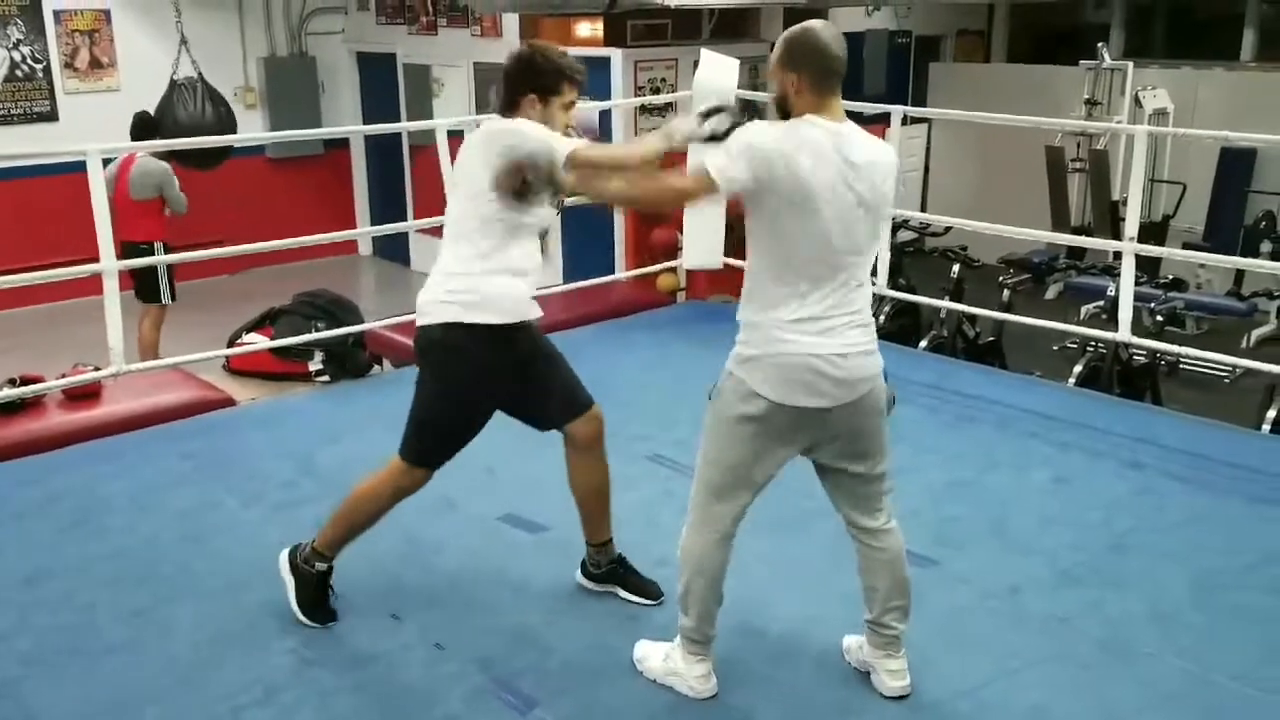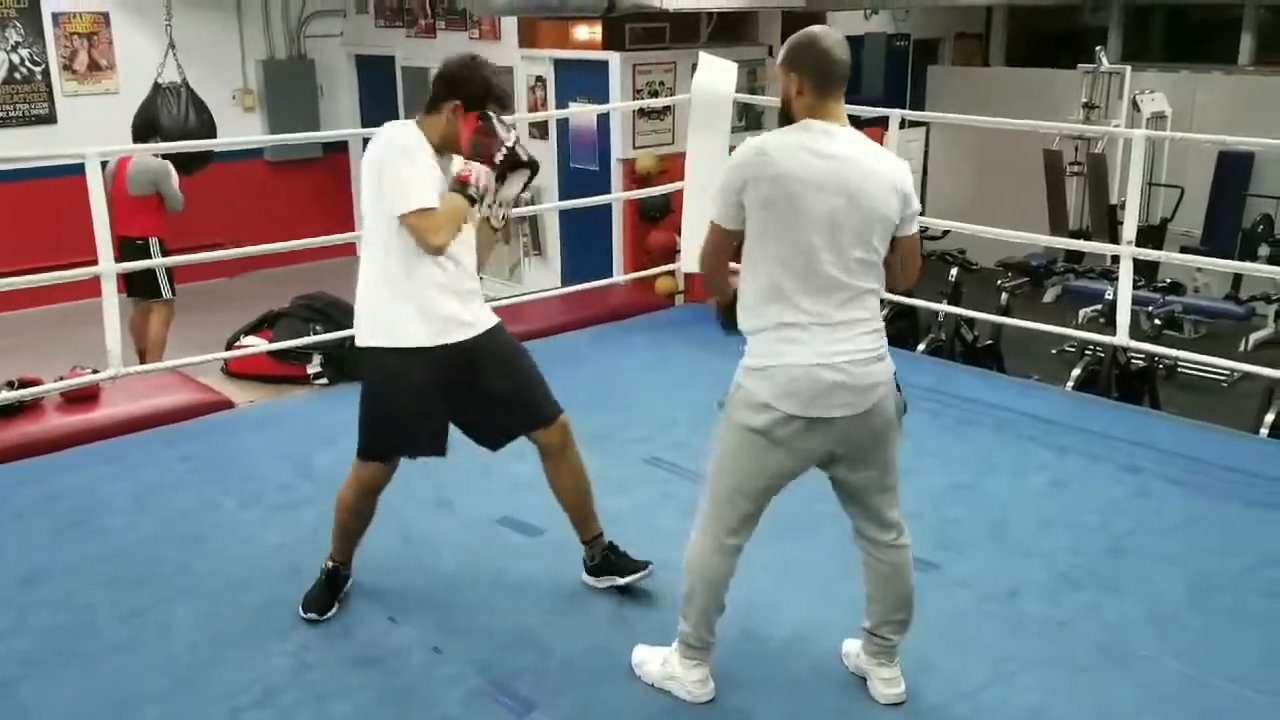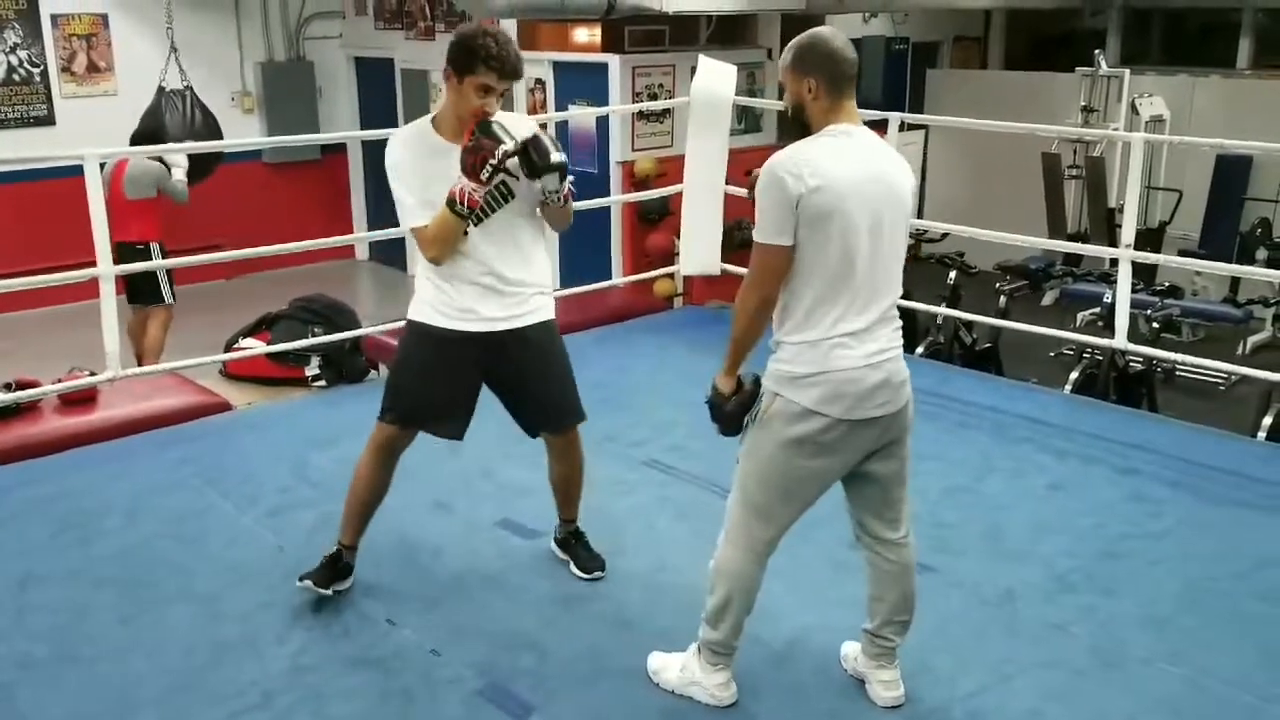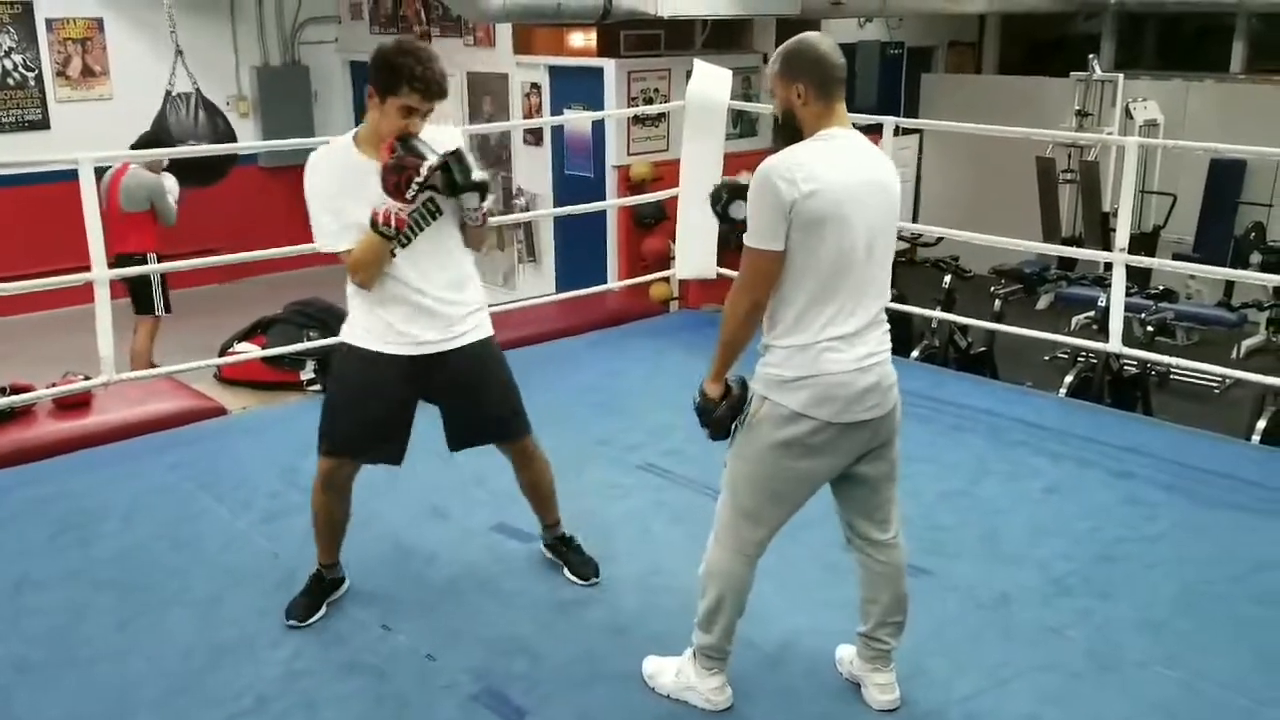
dt=0.5s
person 1, frame 1
left shoulder: (767, 143)
right shoulder: (880, 157)
left elbow: (673, 191)
left wrist: (590, 184)
left hip: (771, 376)
right hip: (855, 373)
left knee: (710, 520)
right knee: (872, 518)
left ankle: (693, 659)
right ankle: (887, 656)
person 1, frame 2
left shoulder: (758, 157)
right shoulder: (890, 169)
left elbow: (713, 262)
right elbow: (905, 276)
left wrist: (726, 297)
left hip: (777, 387)
right hip: (864, 384)
left knee: (719, 530)
right knee: (884, 531)
left ankle: (690, 664)
right ankle: (883, 663)
person 1, frame 3
left shoulder: (791, 167)
right shoulder: (894, 165)
left elbow: (761, 289)
left wrist: (729, 371)
left hip: (811, 392)
right hip: (887, 384)
left knee: (748, 534)
right knee: (888, 532)
left ankle: (711, 668)
right ankle: (881, 665)
person 1, frame 4
left shoulder: (783, 172)
right shoulder: (882, 167)
left elbow: (751, 295)
left wrist: (717, 377)
left hip: (799, 396)
right hip: (874, 388)
left knee: (737, 537)
right knee: (879, 534)
left ankle: (706, 673)
right ankle: (878, 668)
person 2, frame 1
left shoulder: (515, 153)
right shoulder: (501, 134)
right elbow: (612, 159)
left wrist: (546, 177)
right wrist: (685, 130)
left hip: (507, 323)
right hip: (462, 328)
left knee: (586, 429)
right knee: (414, 469)
left ankle: (602, 561)
right ankle: (311, 558)
person 2, frame 2
left shoulder: (445, 160)
right shoulder: (397, 143)
right elbow: (434, 237)
left wrist: (504, 187)
right wrist: (472, 173)
left hip: (468, 328)
right hip: (401, 340)
left knee: (555, 433)
right knee: (371, 474)
left ankle: (597, 554)
right ankle: (336, 569)
person 2, frame 3
left shoulder: (522, 135)
right shoulder: (408, 145)
left elbow: (561, 224)
right elbow: (435, 248)
left wrist: (553, 181)
right wrist: (468, 185)
left hip: (525, 316)
right hip: (442, 321)
left knee: (563, 432)
right knee: (388, 438)
left ankle: (568, 533)
right ankle: (343, 555)
person 2, frame 4
left shoulder: (446, 144)
right shoulder: (329, 164)
left elbow: (477, 242)
right elbow: (361, 272)
left wrist: (469, 198)
right wrist: (392, 208)
left hip: (461, 334)
right hip: (376, 343)
left knee: (519, 443)
right knee: (332, 468)
left ankle: (556, 536)
right ankle: (328, 573)
person 3, frame 1
left shoulder: (114, 168)
right shoulder: (158, 169)
left elbow: (116, 206)
right elbow: (181, 207)
right wrist: (171, 189)
left hip: (128, 245)
right hip: (150, 247)
left knee: (150, 308)
right knee: (155, 313)
left ankle: (151, 361)
person 3, frame 2
left shoulder: (114, 165)
right shoulder: (155, 166)
right elbow: (176, 205)
right wrist: (172, 183)
left hip: (125, 243)
right hip: (147, 243)
left knee: (141, 304)
right knee: (162, 307)
left ankle: (144, 363)
person 3, frame 3
left shoulder: (110, 169)
right shoulder: (153, 168)
right elbow: (181, 197)
right wrist: (179, 168)
left hip: (122, 248)
right hip: (145, 248)
left knee: (139, 311)
right knee: (161, 314)
left ankle: (143, 366)
person 3, frame 4
left shoulder: (111, 176)
right shoulder: (150, 181)
right elbow: (169, 219)
right wrist: (171, 197)
left hip: (121, 256)
right hip: (143, 257)
left knee: (144, 316)
right knee: (148, 323)
left ankle: (145, 367)
